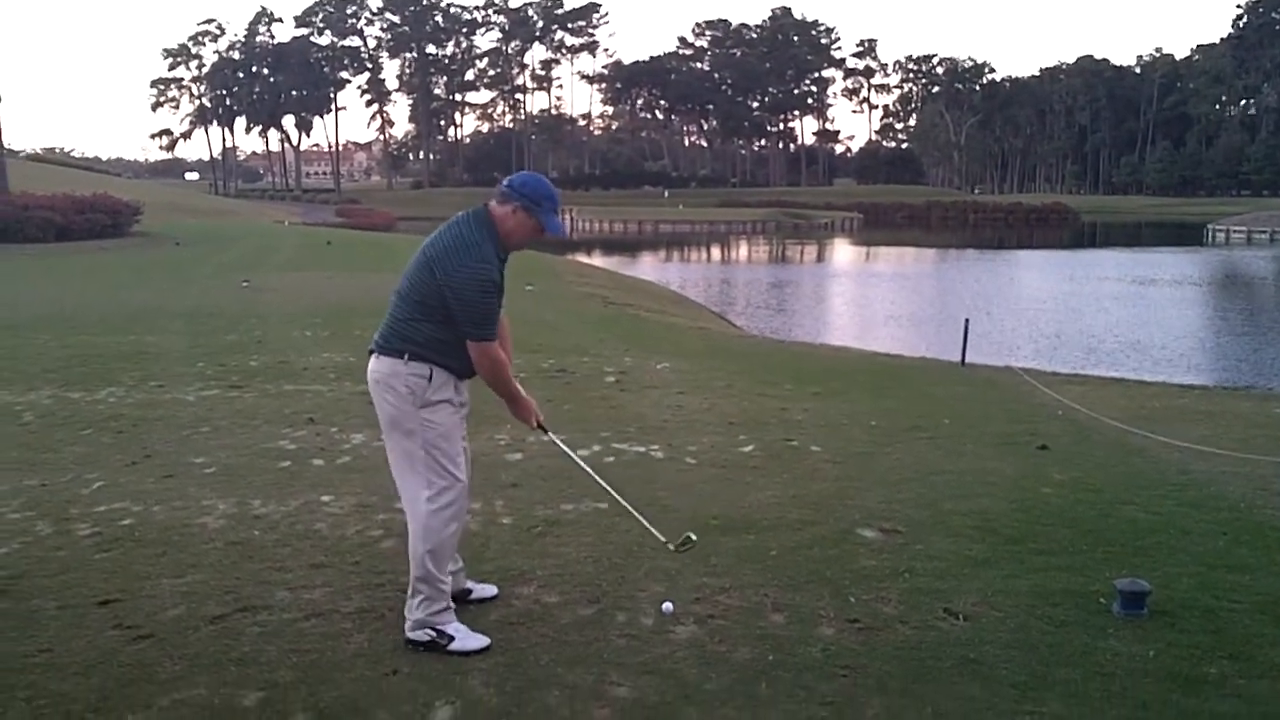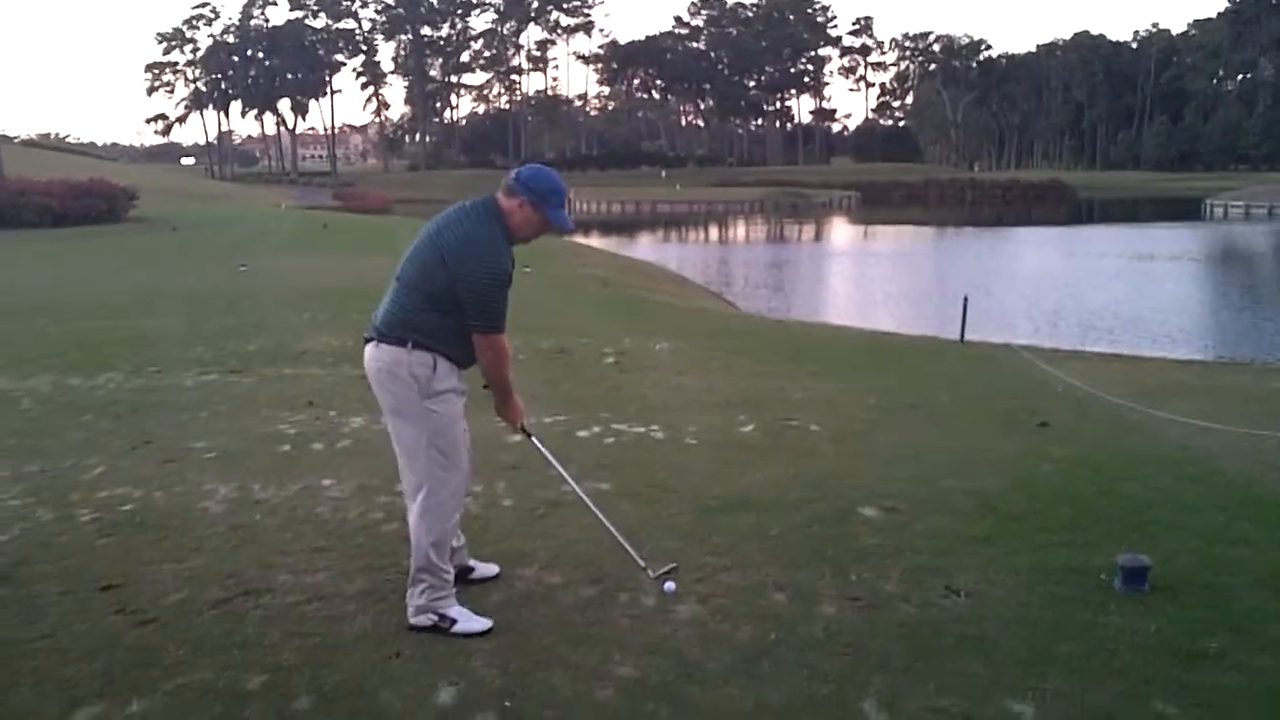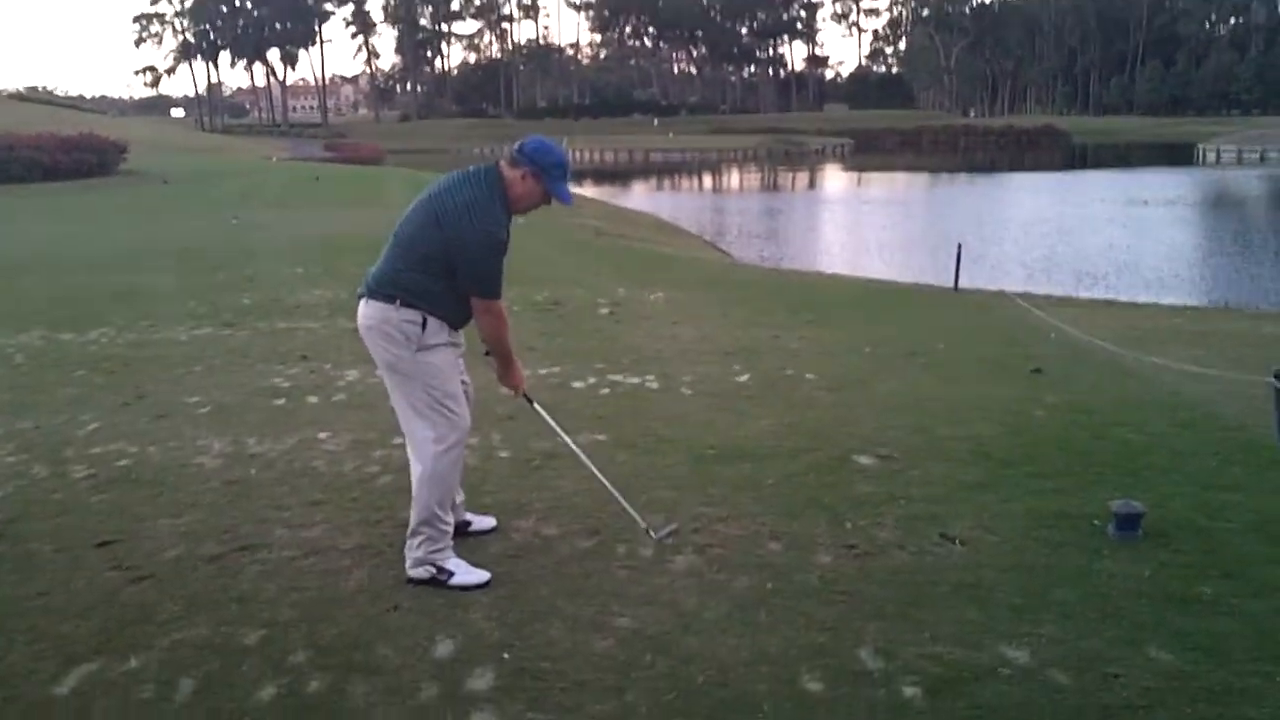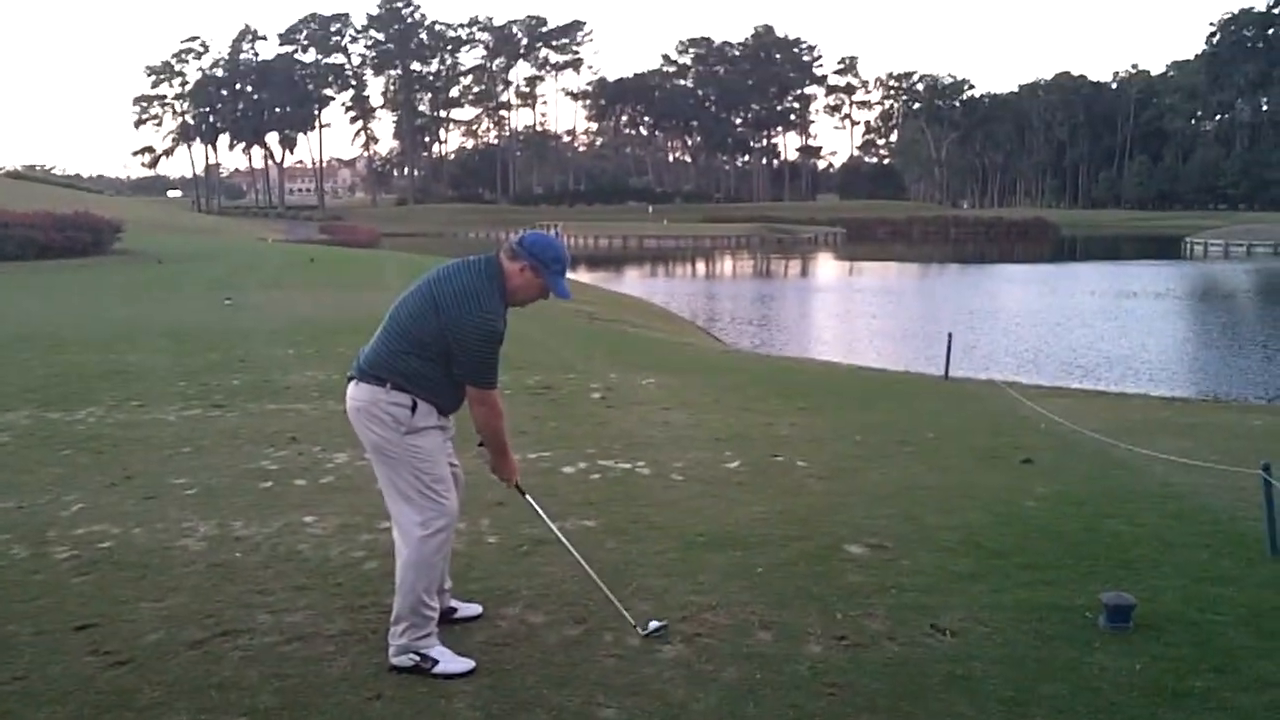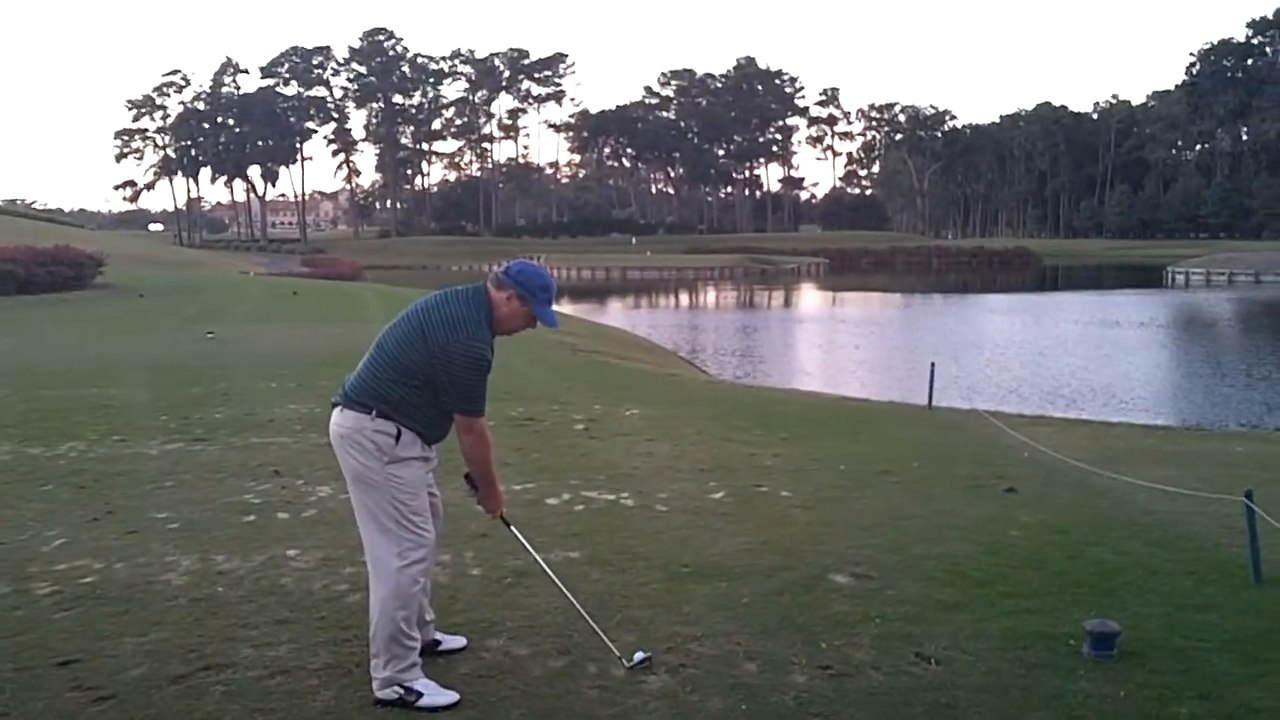
dt=0.4s
person 1, frame 1
left shoulder: (480, 236)
right shoulder: (471, 257)
left elbow: (493, 316)
right elbow: (483, 351)
left wrist: (513, 379)
right wrist: (516, 399)
left hip: (431, 371)
right hip: (412, 375)
left knee: (450, 482)
right knee: (439, 491)
left ankle: (448, 580)
right ankle: (428, 618)
person 1, frame 2
left shoulder: (471, 217)
right shoulder: (485, 252)
right elbow: (489, 344)
right wrist: (506, 399)
left hip: (406, 351)
right hip: (414, 363)
left knee: (449, 464)
right knee: (439, 478)
left ankle: (450, 558)
right ankle: (430, 604)
person 1, frame 3
left shoulder: (475, 184)
right shoulder: (482, 218)
right elbow: (488, 310)
right wrist: (508, 365)
left hip: (413, 313)
right hip: (404, 321)
left knee: (452, 409)
right knee: (444, 431)
left ankle: (448, 513)
right ankle: (428, 557)
person 1, frame 4
left shoulder: (474, 273)
right shoulder: (480, 308)
right elbow: (483, 400)
right wrist: (502, 457)
left hip: (400, 396)
right hip: (392, 404)
left knee: (445, 489)
right knee: (431, 515)
left ankle: (435, 600)
right ankle: (412, 644)
person 1, frame 5
left shoulder: (462, 304)
right shoulder: (468, 337)
right elbow: (471, 428)
right wrist: (490, 488)
left hip: (385, 426)
right hip: (377, 433)
left knee: (423, 527)
right knee: (404, 549)
left ankle: (418, 633)
right ankle: (395, 677)
